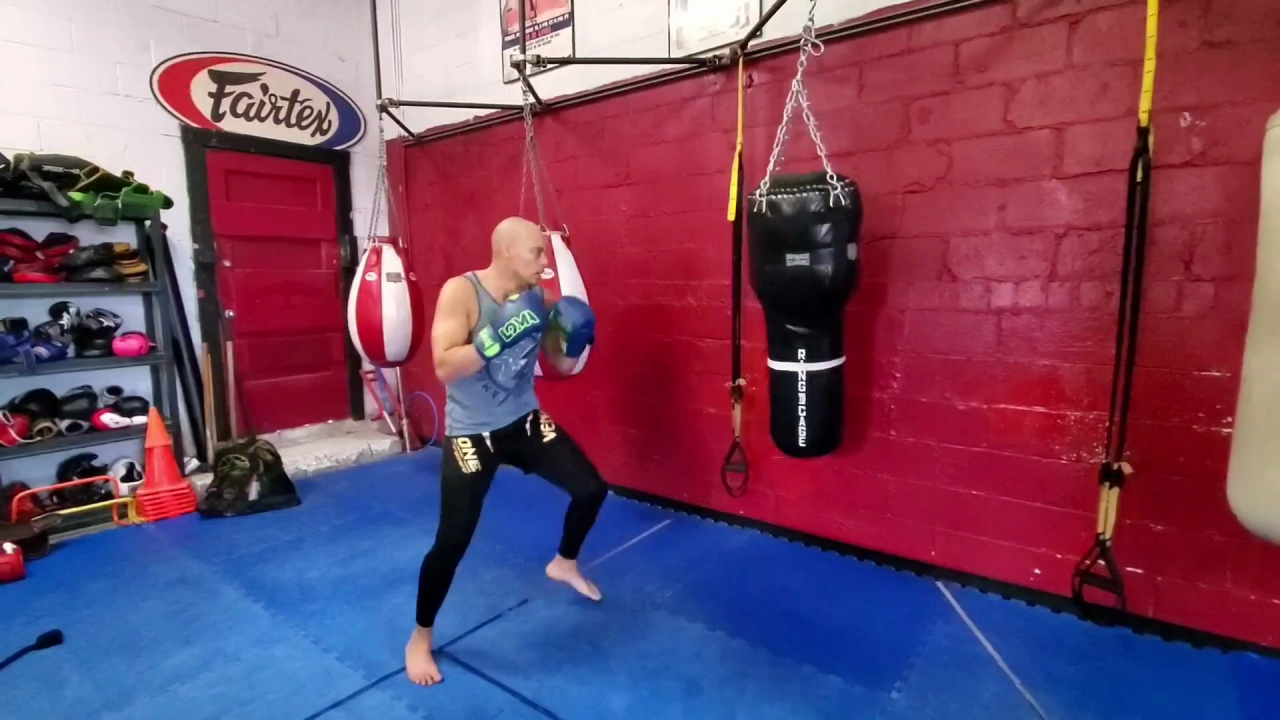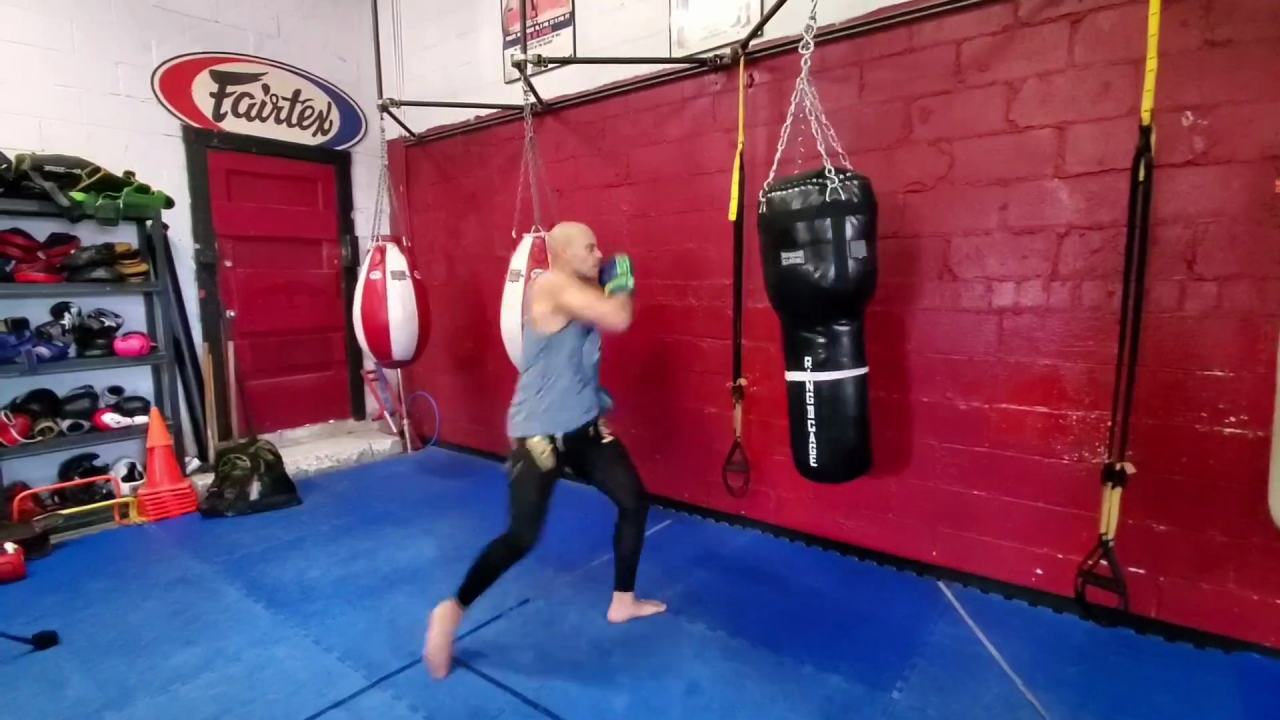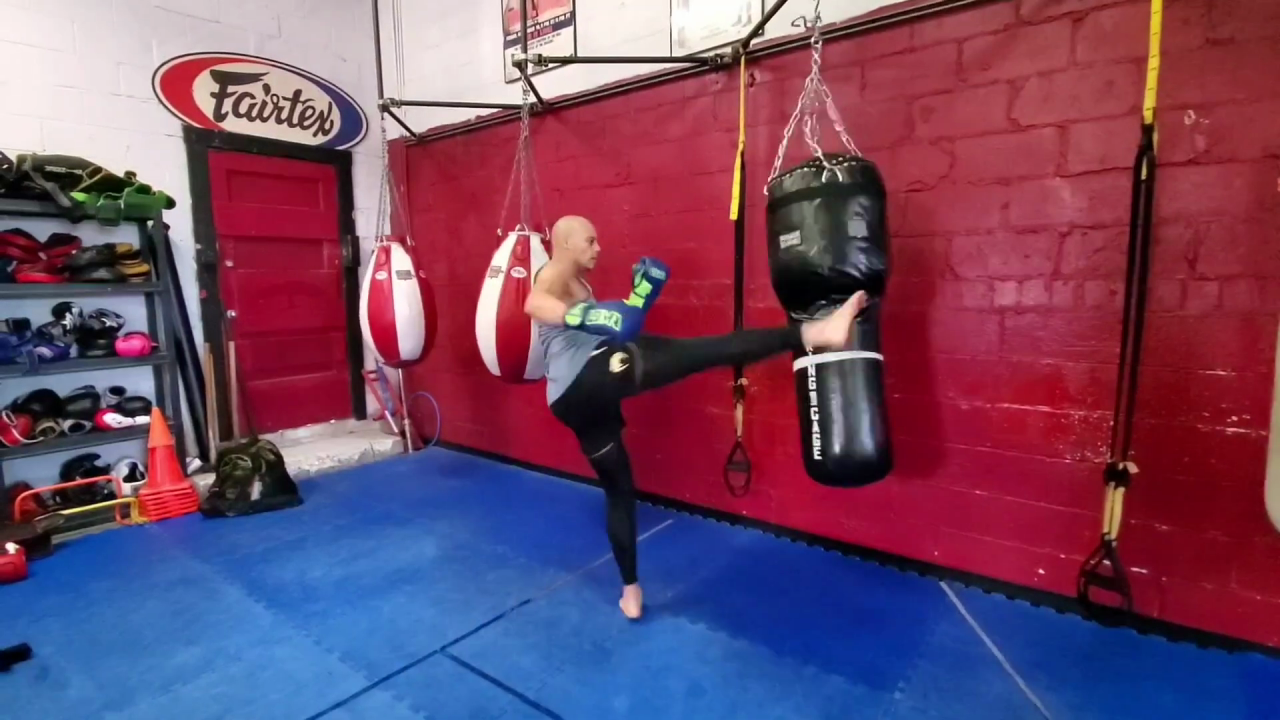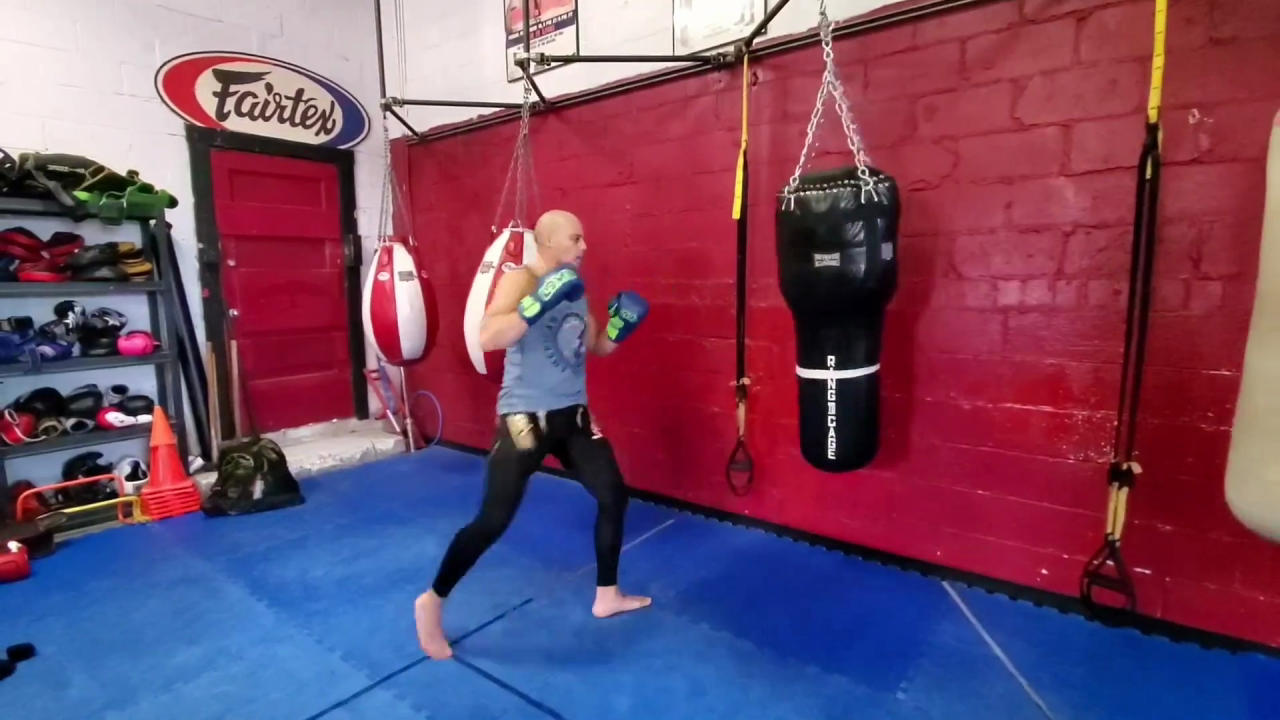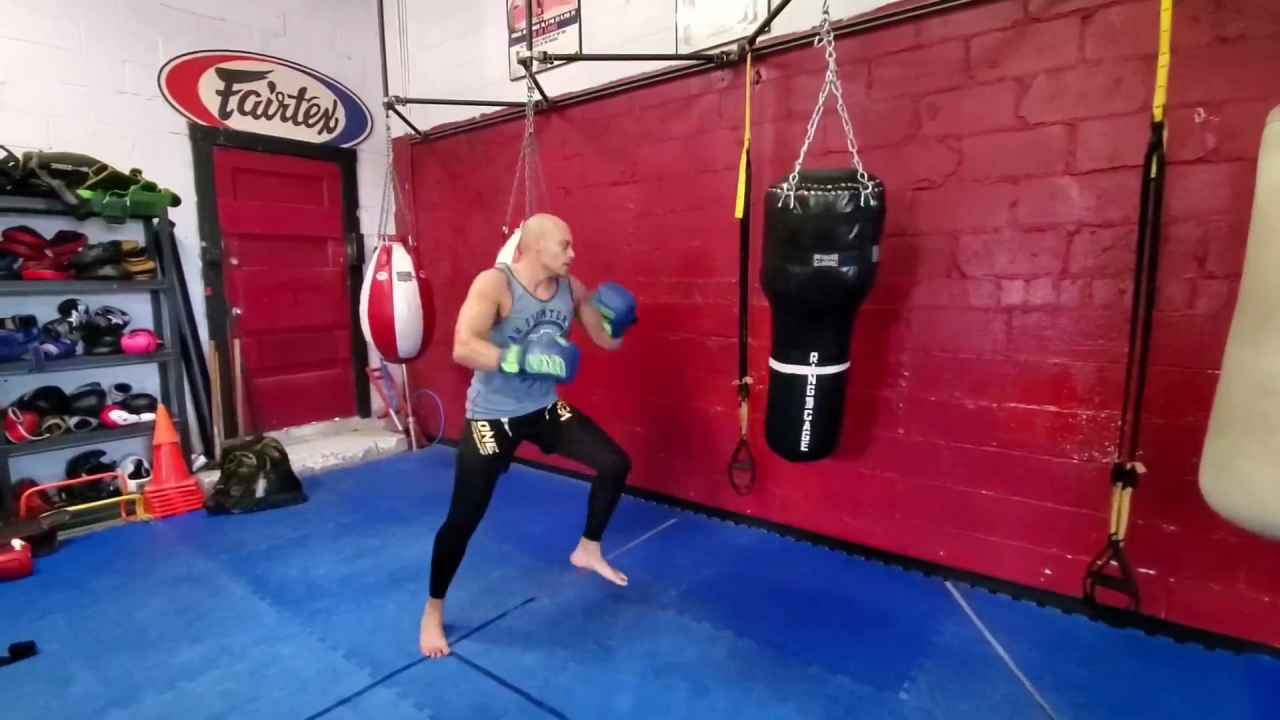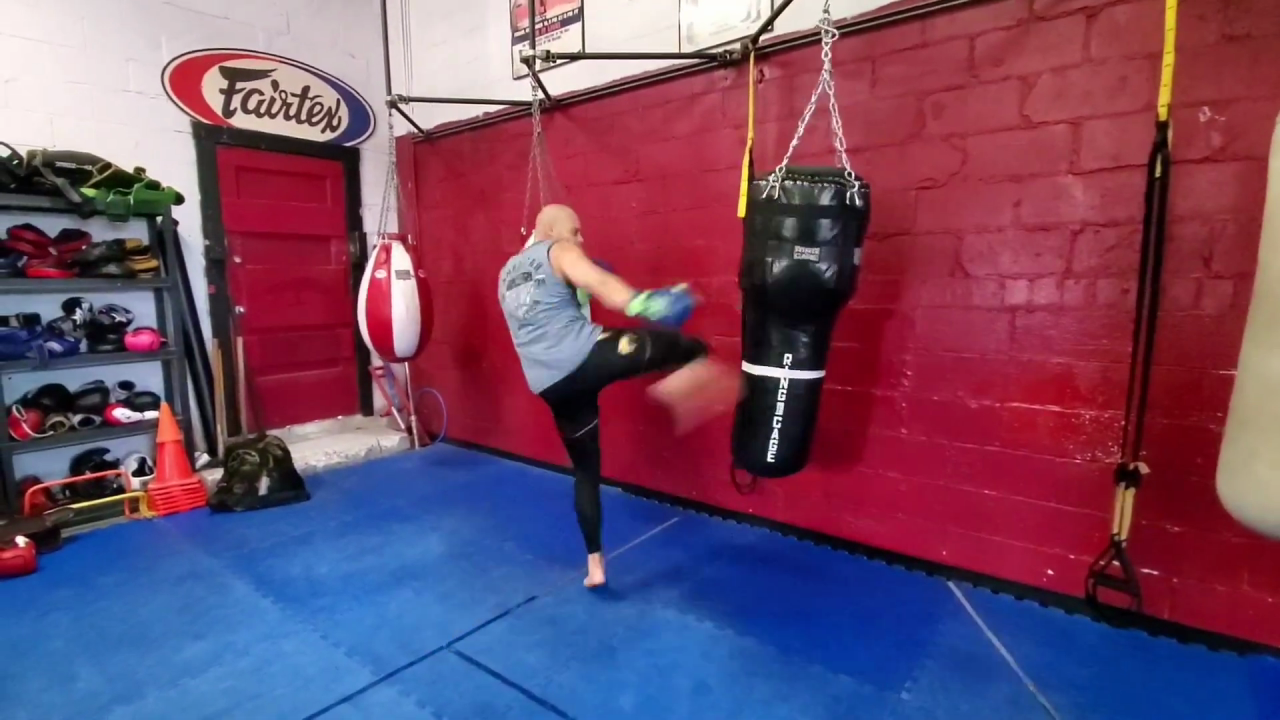
dt=0.4s
person 1, frame 1
left shoulder: (538, 297)
right shoulder: (460, 292)
left elbow: (565, 360)
right elbow: (444, 368)
left wrist: (575, 336)
right wrist: (498, 337)
left hip: (525, 421)
right hip: (471, 433)
left knee: (591, 488)
right knee: (453, 541)
left ankle: (565, 562)
right ankle: (420, 638)
person 1, frame 2
left shoulder: (576, 288)
right shoulder: (552, 285)
right elbow: (615, 318)
left wrist: (590, 388)
right wrist: (620, 283)
left hip: (585, 423)
right hip: (540, 432)
left knee: (635, 500)
right knee: (521, 539)
left ankle: (624, 600)
right ankle: (450, 613)
person 1, frame 3
left shoulder: (576, 278)
right shoulder: (557, 272)
left elbow: (622, 327)
right elbow: (535, 304)
left wrist: (643, 292)
right wrist: (593, 316)
left hip: (579, 397)
right hip: (590, 380)
left knee: (619, 490)
right knee: (697, 350)
left ankle: (631, 594)
right ankle: (812, 334)
person 1, frame 4
left shoulder: (573, 288)
right shoulder: (520, 280)
left elbow: (595, 345)
right elbow: (491, 339)
left wrist: (620, 325)
right wrist: (540, 302)
left hip: (572, 414)
right hip: (525, 416)
left knee: (613, 495)
right knee: (494, 520)
left ankle: (608, 595)
right ankle: (432, 601)
person 1, frame 5
left shoulder: (570, 287)
right shoulder: (493, 283)
left elbow: (604, 338)
right elbow: (463, 349)
left wrist: (616, 317)
right wrist: (525, 360)
left hip: (545, 407)
right hip: (492, 416)
left knee: (614, 464)
right knee: (463, 519)
left ankle: (589, 549)
right ankle: (433, 611)
person 1, frame 6
left shoulder: (512, 269)
right shoulder: (560, 251)
right elbow: (604, 287)
right wrist: (651, 303)
left hip: (552, 383)
right hip: (583, 359)
left knee: (587, 468)
right knee: (676, 335)
left ankle: (594, 564)
right ankle: (680, 380)
